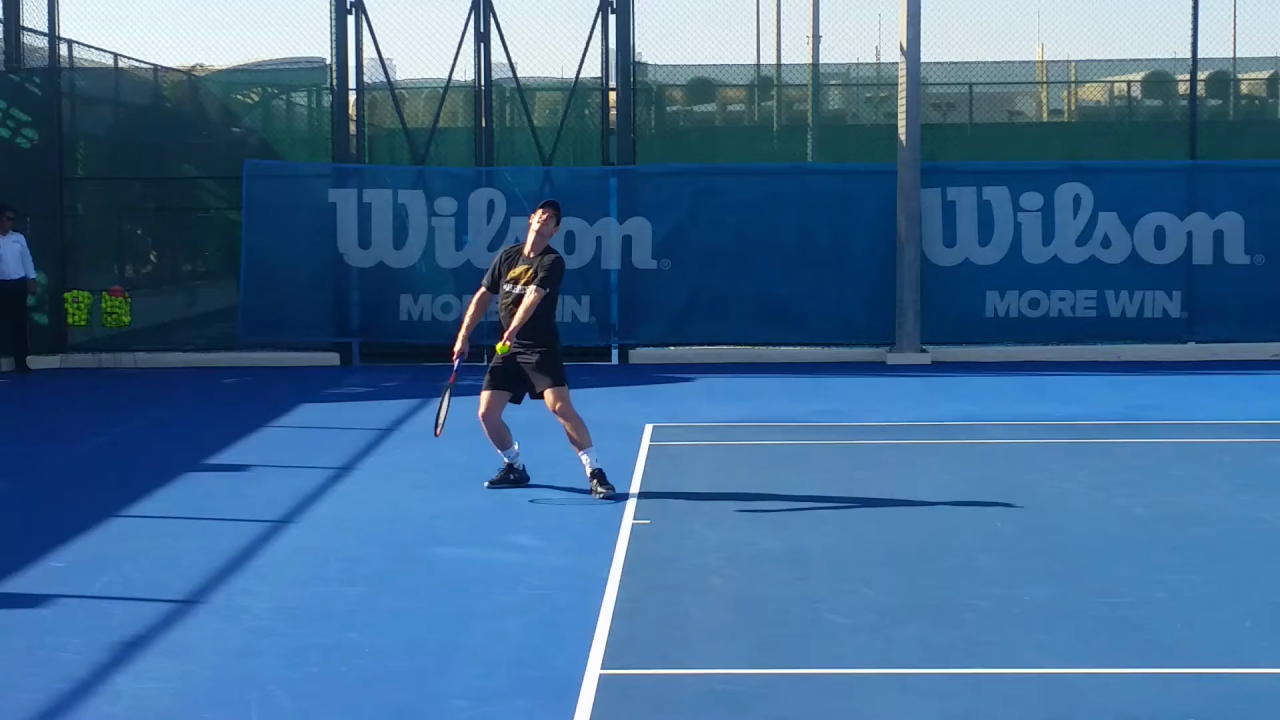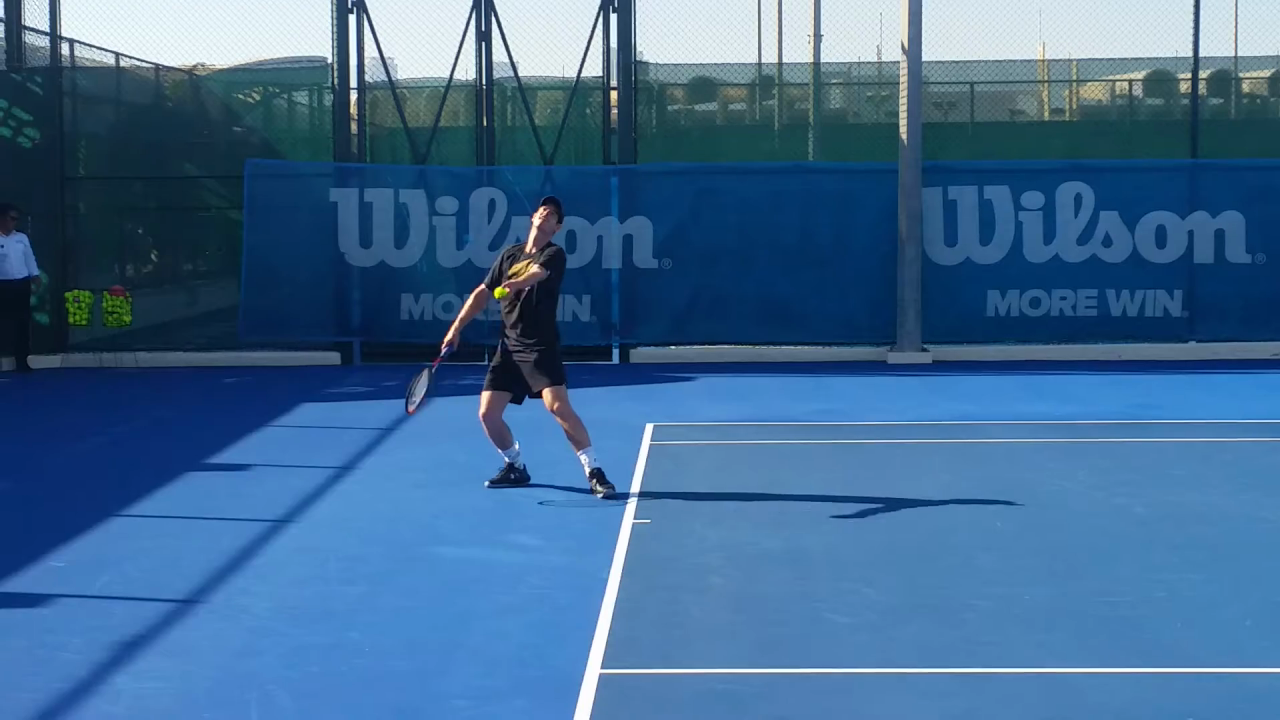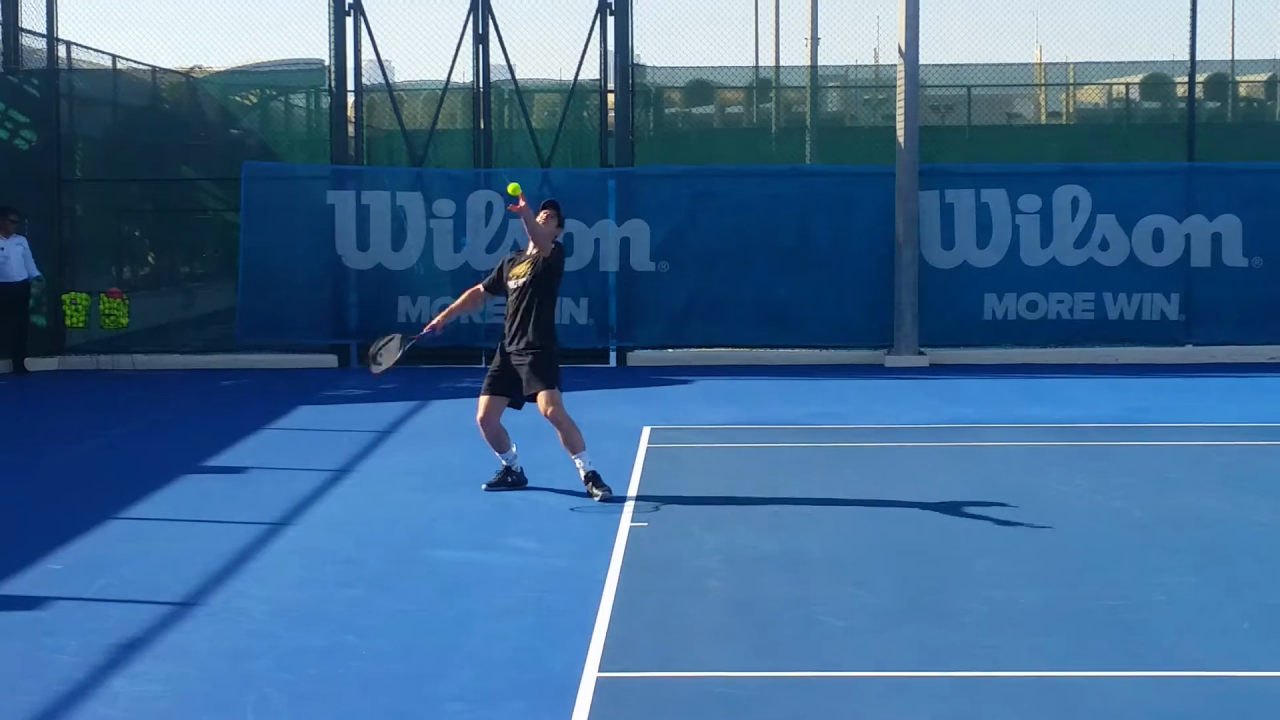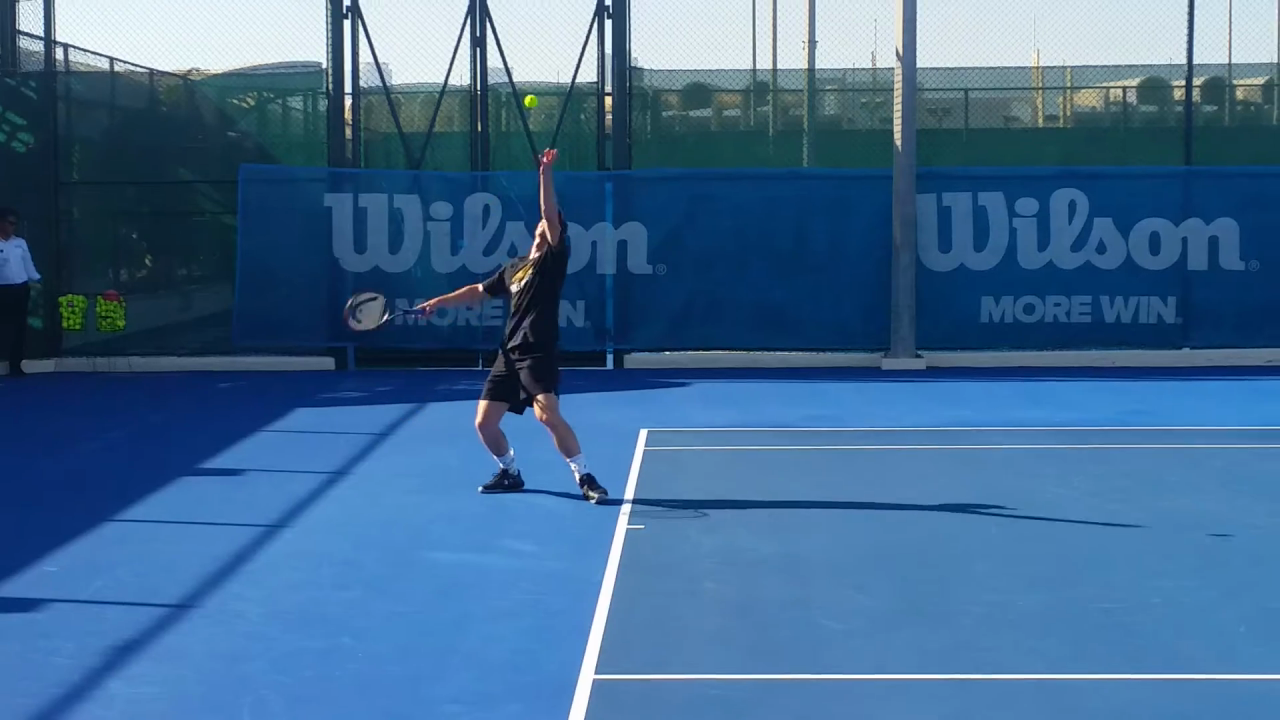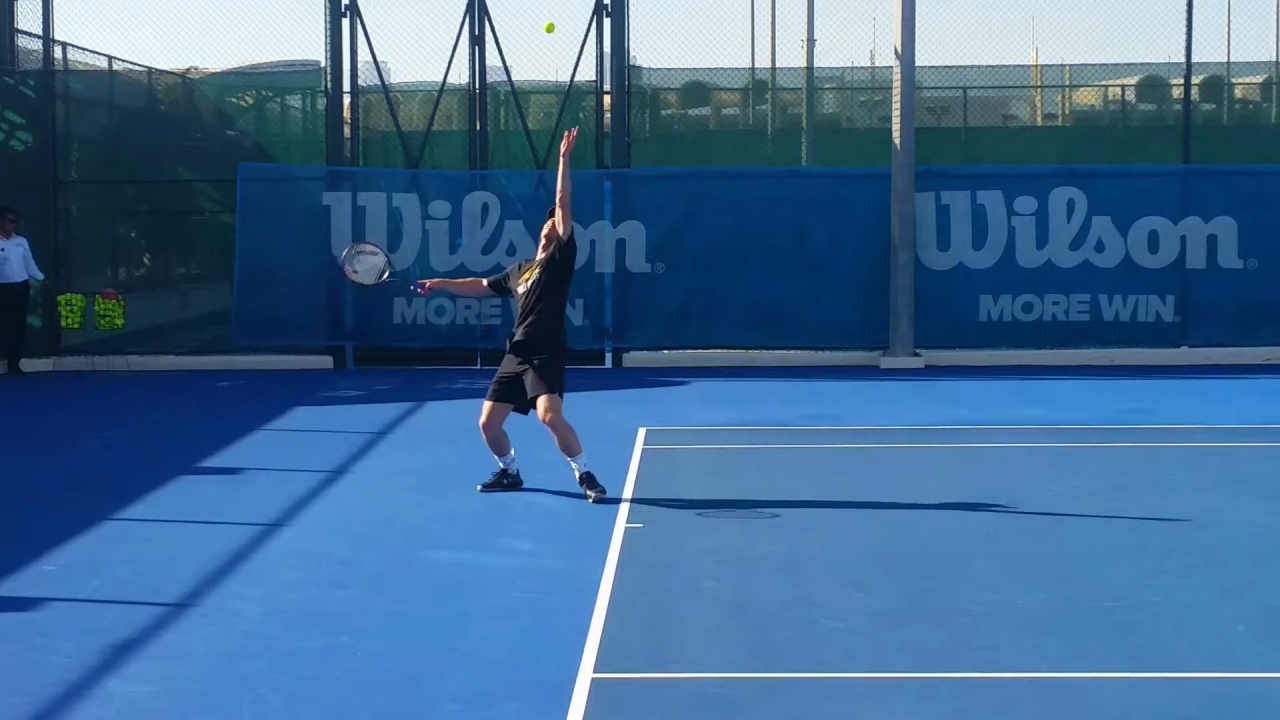
dt=0.1s
person 1, frame 1
left shoulder: (553, 262)
right shoulder: (506, 256)
left elbow: (533, 297)
right elbow: (483, 296)
left wrist: (512, 329)
right wrist: (464, 336)
left hip: (542, 350)
right hip: (509, 350)
left knee: (561, 408)
right knee: (487, 412)
left ankle: (595, 473)
right ankle: (515, 468)
person 1, frame 2
left shoulder: (554, 255)
right shoulder: (508, 255)
left elbow: (535, 273)
right elbow: (481, 294)
left wrist: (514, 284)
right wrist: (456, 329)
left hip: (541, 348)
right hip: (508, 349)
left knee: (559, 407)
right knee: (488, 412)
left ankle: (593, 471)
right ankle: (516, 467)
person 1, frame 3
left shoulder: (553, 252)
right shoulder: (510, 260)
left elbow: (540, 239)
right elbow: (479, 293)
left wrist: (524, 217)
right wrist: (443, 317)
left hip: (539, 354)
right hip: (509, 353)
left knee: (553, 411)
right knee: (486, 417)
left ankle: (589, 475)
right ankle: (513, 469)
person 1, frame 4
left shoulder: (555, 259)
right shoulder: (513, 270)
left elbow: (551, 218)
right elbow: (478, 292)
left wrist: (546, 173)
right wrist: (439, 302)
left hip: (539, 355)
right hip: (510, 356)
left knee: (548, 414)
right knee: (484, 422)
left ankle: (584, 476)
right ankle: (510, 472)
person 1, frame 5
left shoulder: (561, 258)
right shoulder: (519, 271)
left elbow: (563, 204)
right elbow: (479, 286)
left wrist: (564, 158)
right wrist: (439, 283)
left hip: (546, 357)
right hip: (515, 358)
left knee: (550, 415)
right knee: (489, 422)
left ankle: (584, 475)
right ankle: (509, 473)
